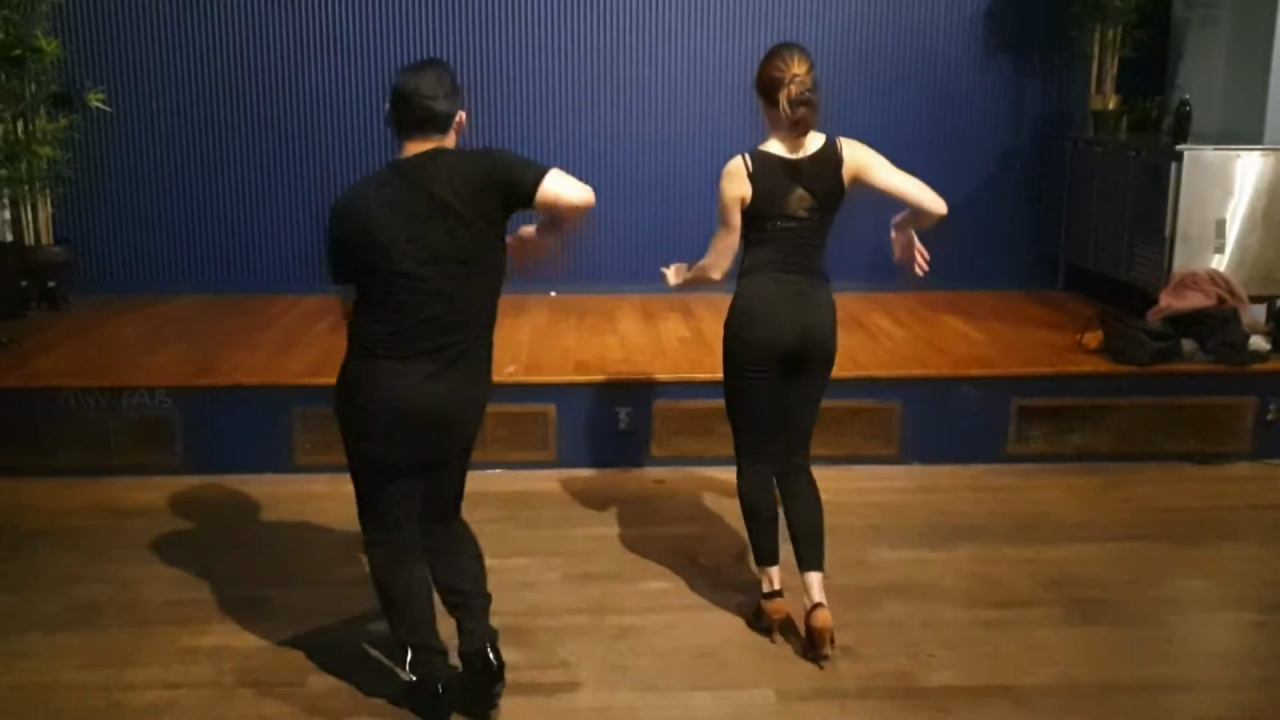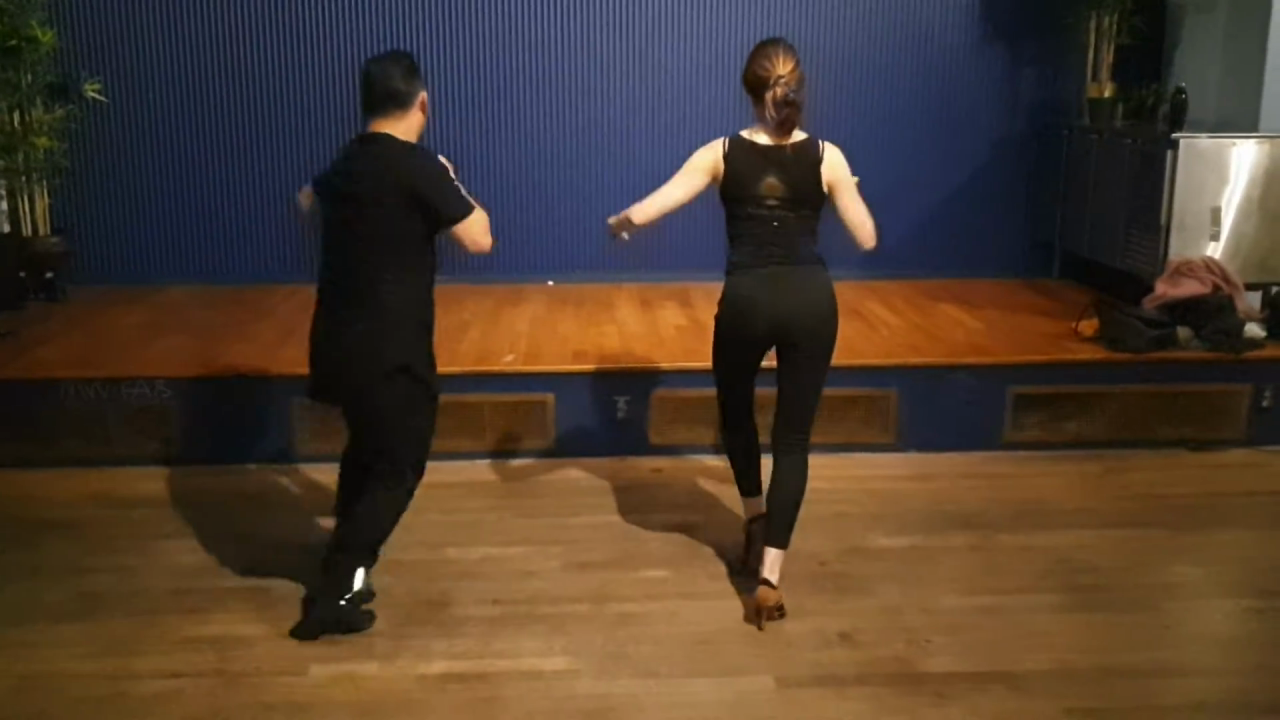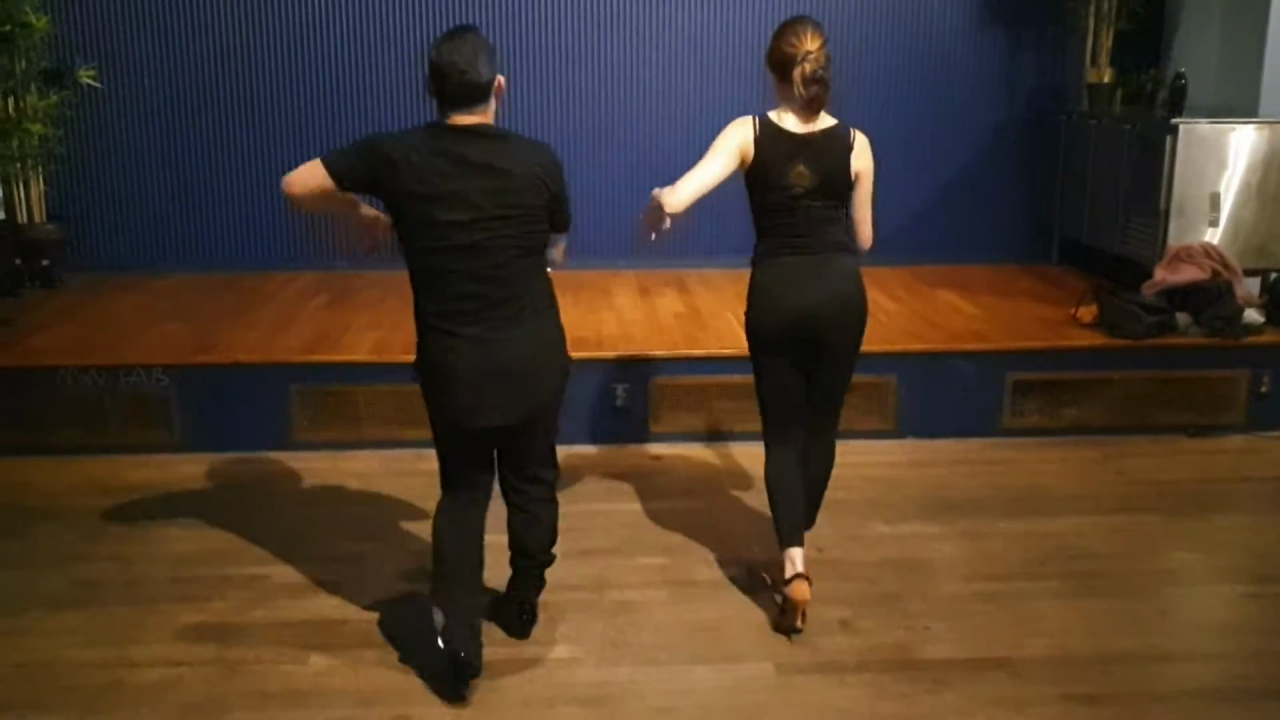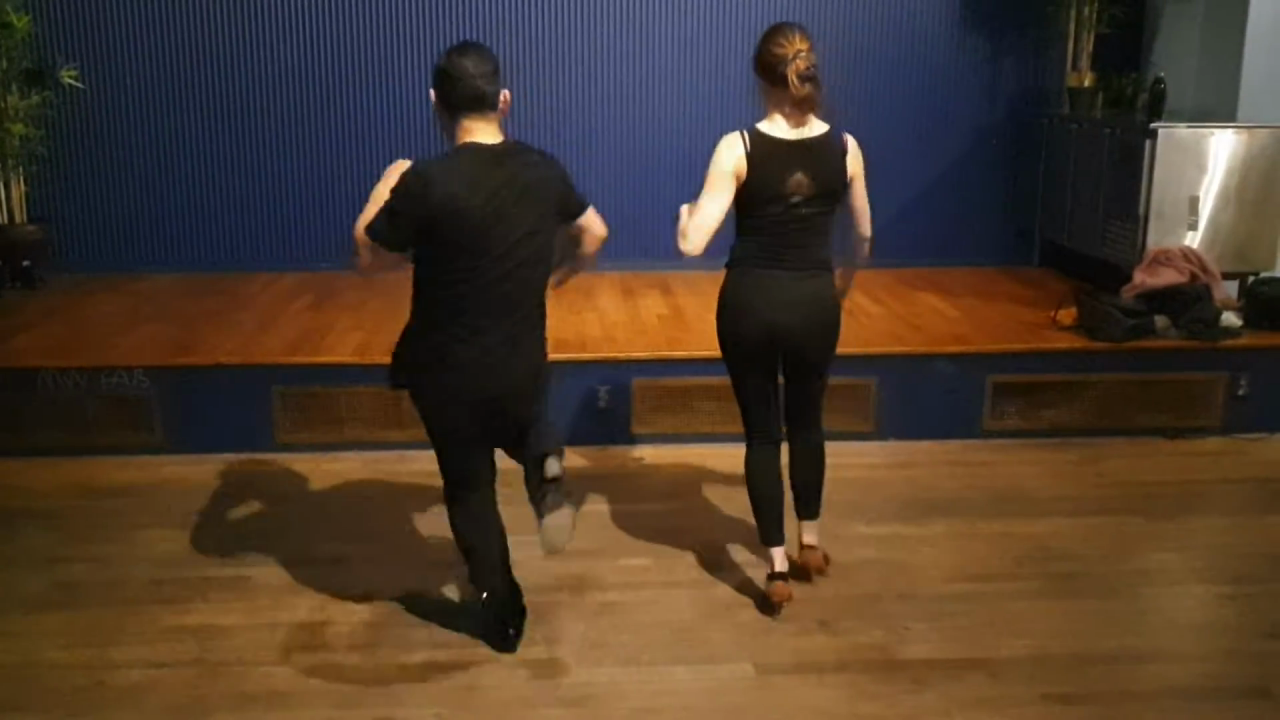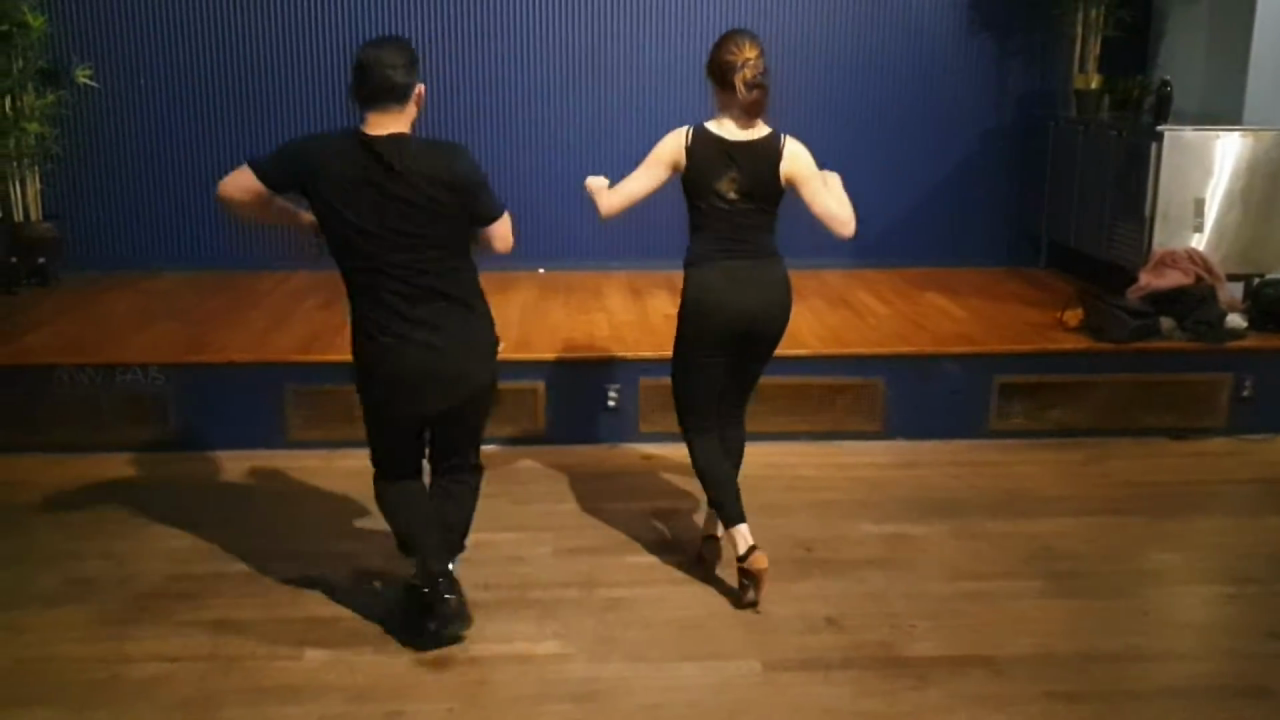
dt=1s
person 1, frame 1
left shoulder: (357, 203)
right shoulder: (486, 171)
right elbow: (578, 198)
right wrist: (541, 238)
left hip: (376, 398)
right hip: (457, 397)
left knee: (392, 535)
right knee: (444, 523)
right ankle: (480, 651)
person 1, frame 2
left shoulder: (344, 164)
right shoulder: (416, 164)
left elbow: (316, 212)
right elbow: (478, 239)
right wrist: (448, 182)
left hip: (335, 344)
right hip: (389, 349)
left knee: (364, 449)
right knee: (395, 471)
left ankle: (344, 569)
right ankle: (334, 597)
person 1, frame 3
left shoulder: (394, 155)
right shoulder: (536, 161)
left elbow: (296, 186)
left wrist: (364, 216)
left hip: (454, 365)
right hip: (534, 357)
left knee: (461, 492)
right knee: (531, 480)
left ankle: (461, 643)
right ankle: (523, 603)
person 1, frame 4
left shoulder: (428, 181)
right shoulder: (543, 168)
left elbow: (370, 259)
right elbow: (594, 234)
left wrist: (390, 187)
left hip: (443, 369)
right hip: (521, 361)
left knee: (467, 488)
right knee: (523, 430)
left ankle: (500, 613)
right ankle: (546, 473)
person 1, frame 5
left shoulder: (318, 157)
right shoulder: (449, 162)
left elbow: (231, 192)
right elbow: (502, 243)
left wrist: (294, 216)
left hip: (387, 362)
right hip: (466, 354)
left knee: (396, 474)
right knee: (457, 469)
left ankle: (440, 591)
right ankle: (435, 587)
person 2, frame 1
left shoulder: (743, 170)
right shoulder: (847, 156)
left elbow: (716, 268)
right elbow: (938, 206)
left wrist: (680, 276)
right wrist: (905, 227)
left hip: (756, 315)
right hip: (817, 318)
left knee: (753, 457)
right knee: (792, 457)
left ankle: (772, 592)
right ankle: (817, 598)
person 2, frame 2
left shoulder: (723, 153)
right shoulder: (827, 157)
left elbow: (645, 212)
right elbow: (866, 241)
left wrist: (621, 222)
right wrist: (841, 195)
left hip: (747, 302)
right hip: (811, 302)
left knee: (735, 414)
right knee: (794, 438)
left ankle: (756, 516)
right ankle: (769, 579)
person 2, frame 3
left shoulder: (746, 134)
right shoulder: (853, 144)
left elbow: (672, 201)
right elbow: (862, 240)
left wrist: (653, 204)
left hip: (774, 296)
right hip: (839, 293)
left knee: (780, 432)
right knee: (820, 426)
left ankle: (793, 574)
right ankle: (798, 550)
person 2, frame 4
left shoulder: (739, 148)
right shoulder: (842, 148)
left elbow: (692, 243)
right elbow: (864, 235)
left wrist: (686, 207)
right wrist: (846, 276)
left hip: (750, 304)
right hip: (814, 303)
left knee: (760, 431)
right knee: (806, 421)
left ankle: (775, 569)
right ankle: (810, 542)
person 2, frame 5
left shoulder: (683, 143)
right shoulder: (787, 152)
left elbow: (610, 206)
right elbow: (844, 227)
left wrist: (594, 184)
right wrist: (833, 183)
left hip: (709, 297)
right hip: (769, 295)
left knee: (699, 422)
right knee: (729, 413)
left ankle: (744, 543)
right ankle: (715, 529)
